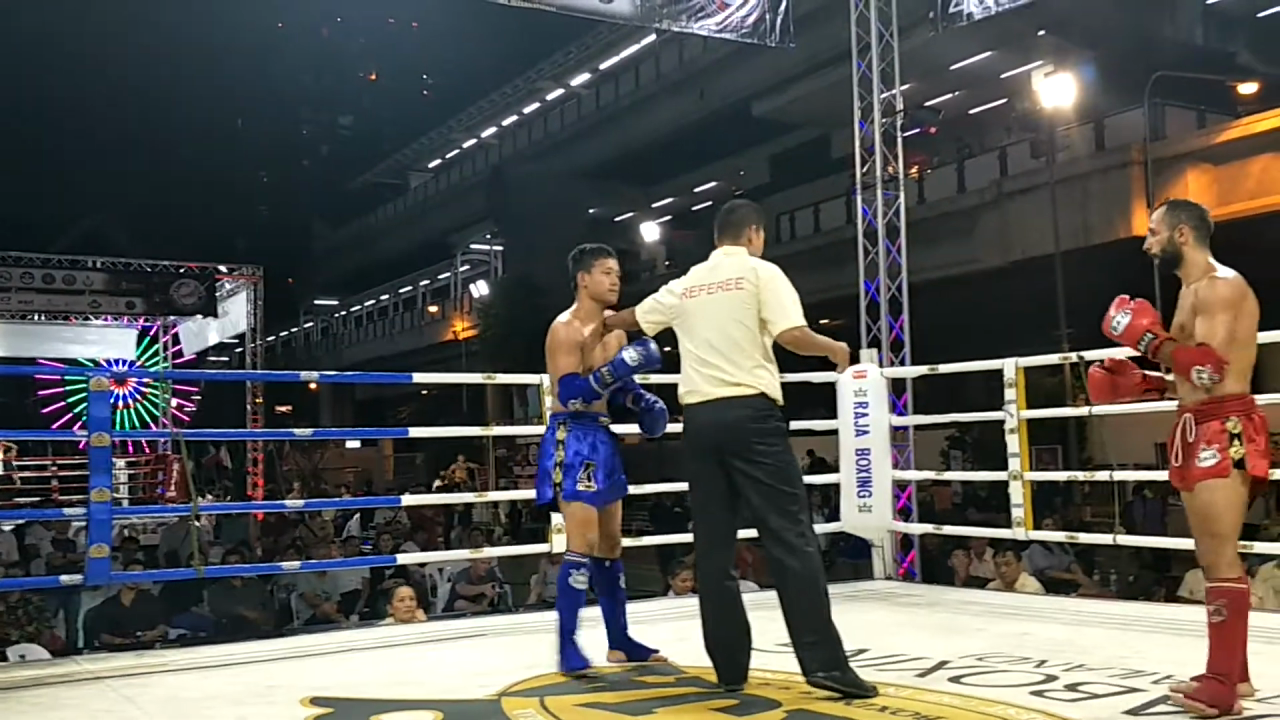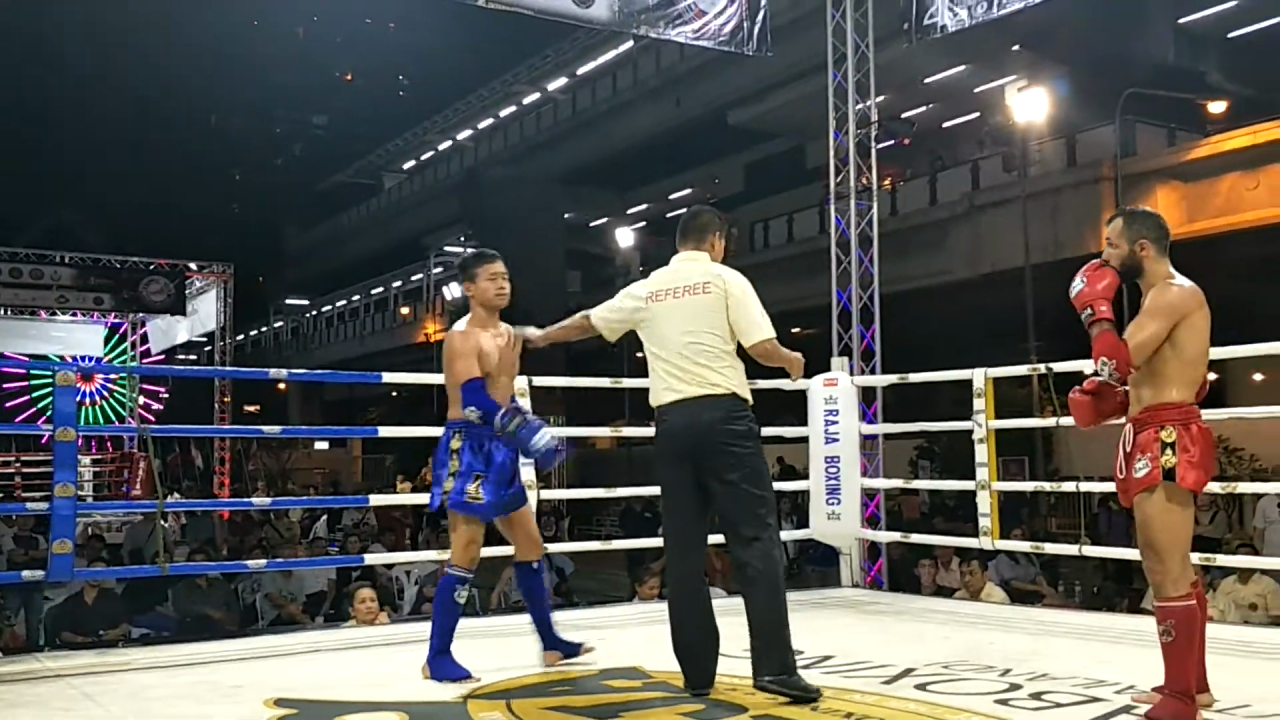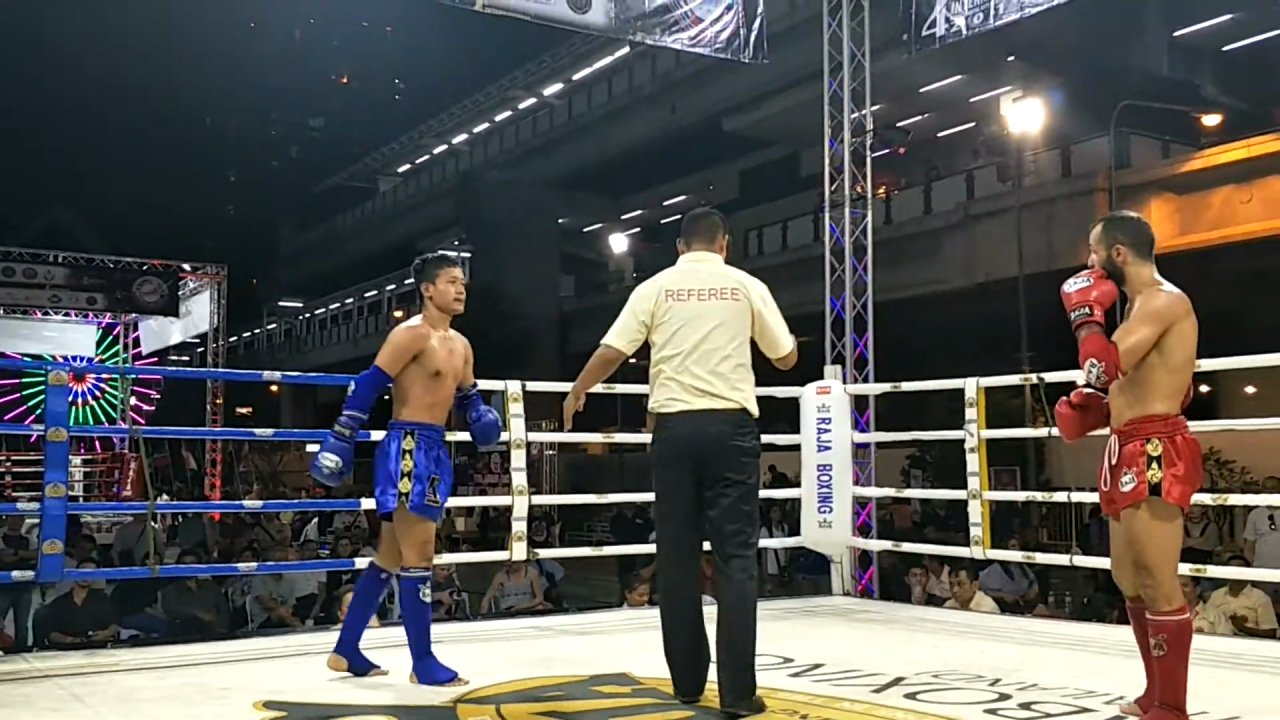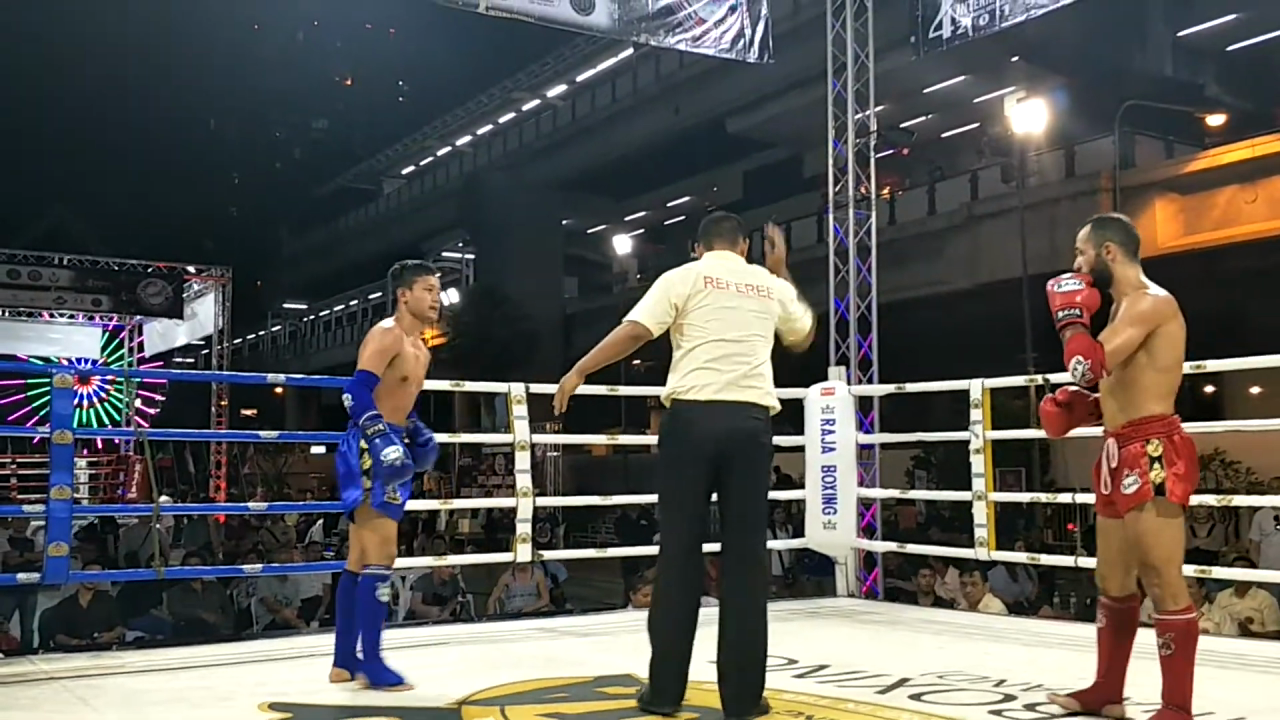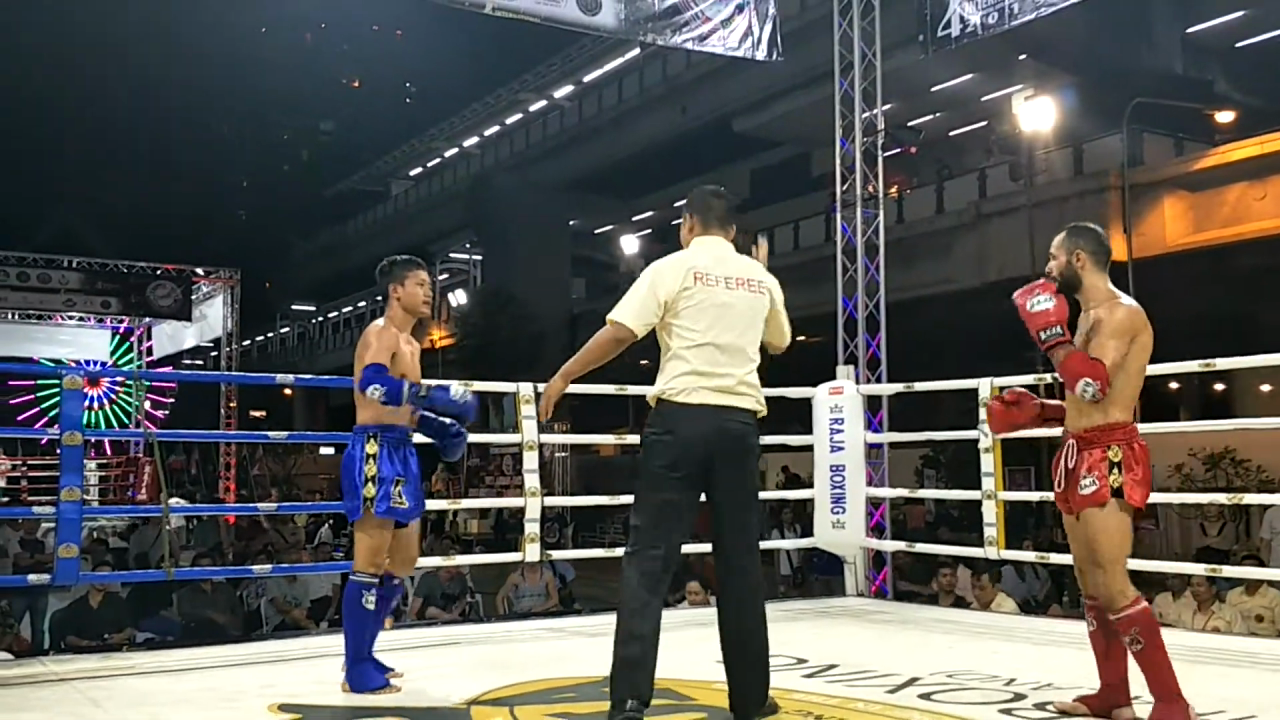
dt=0.4s
person 1, frame 1
left shoulder: (685, 286)
right shoulder: (761, 272)
left elbow: (637, 315)
right elbow: (792, 334)
left wrist: (605, 322)
right wrist: (834, 349)
left hip: (700, 419)
right hip: (750, 413)
left knee: (714, 547)
right knee: (790, 537)
left ankle: (730, 667)
right ankle: (824, 661)
person 1, frame 2
left shoulder: (646, 289)
right shoulder: (725, 280)
left elbow: (589, 321)
right elbow: (763, 348)
left wrist: (542, 336)
right wrist: (793, 361)
left hip: (673, 422)
right hip: (724, 414)
left knee: (683, 550)
right knee: (756, 538)
left ankle: (698, 672)
right ankle: (775, 665)
person 1, frame 3
left shoulder: (655, 288)
right shoulder: (747, 286)
left elbow: (611, 353)
right elbow: (786, 357)
left wrist: (577, 391)
left hip: (675, 428)
right hip: (730, 427)
left knee: (677, 556)
right knee: (735, 556)
person 1, frame 4
left shoulder: (684, 277)
right shoulder: (770, 287)
left elbow: (634, 331)
right elbow: (804, 331)
left wrist: (578, 372)
left hip: (694, 417)
right hip: (751, 421)
left knee: (678, 554)
right knee: (745, 558)
person 1, frame 5
left shoulder: (673, 267)
right shoulder: (758, 278)
left elbow: (617, 333)
right elbow: (779, 342)
left wrist: (562, 377)
left hip: (679, 418)
right hip: (738, 423)
left knee: (649, 557)
right knee: (740, 564)
person 2, frame 1
left shoulder: (1220, 286)
right shoulder: (1191, 291)
left elbow: (1207, 367)
left wrist: (1147, 335)
right wrist: (1140, 381)
left hip: (1225, 431)
right hip: (1198, 432)
left knee: (1216, 555)
right knee: (1217, 555)
right ankle: (1233, 671)
person 2, frame 2
left shoulder: (1172, 293)
right shoulder: (1163, 296)
left elbow: (1116, 363)
left wrist: (1093, 307)
right wrist: (1121, 401)
left hip: (1167, 442)
right hip: (1153, 441)
left knee: (1166, 572)
right knee: (1170, 570)
person 2, frame 3
left shoulder: (1161, 300)
right shoulder: (1144, 304)
left elbow: (1102, 368)
left wrist: (1084, 311)
right wrist: (1104, 410)
left hip: (1154, 456)
right hip: (1130, 455)
left knee: (1157, 584)
right knee: (1130, 579)
person 2, frame 4
left shoulder: (1148, 302)
right shoulder: (1125, 307)
left elbow: (1085, 366)
left wrist: (1068, 313)
right wrist: (1089, 409)
left hip: (1150, 456)
right hip: (1120, 458)
left knee: (1163, 585)
right knee: (1112, 581)
person 2, frame 5
left shoulder: (1118, 313)
right shoulder: (1084, 317)
left elbow: (1090, 387)
left wrist: (1046, 328)
right wrist: (1038, 411)
left hip: (1110, 460)
right hip: (1077, 459)
left knee: (1109, 580)
right knee: (1095, 583)
person 3, frame 1
left shoulder: (615, 329)
right shoulder: (566, 329)
right elbow: (571, 395)
left wrist: (645, 402)
right wrist: (618, 368)
left hip: (601, 438)
right hip: (570, 440)
left knee: (610, 545)
right knee: (583, 545)
left ankle: (621, 642)
right ankle: (567, 644)
person 3, frame 2
left shoulder: (509, 335)
right shoulder: (463, 336)
right elbow: (475, 401)
left wrist: (527, 432)
right wrist: (525, 433)
left hip: (499, 450)
right hip: (467, 449)
left knee: (530, 548)
right knee: (464, 557)
left ankle: (550, 642)
right ankle: (438, 657)
person 3, frame 3
left shoulder: (461, 345)
right shoulder: (413, 334)
left elbow: (467, 397)
right elbow: (367, 385)
left wrist: (482, 418)
right wrist: (341, 440)
left hip: (433, 450)
right hip: (408, 448)
left knee: (389, 559)
right knee: (418, 560)
left ankle: (346, 651)
right ankle: (423, 663)
person 3, frame 4
left shoulder: (420, 350)
right shoulder: (386, 334)
right elbow: (357, 390)
left wrist: (420, 435)
right wrist: (385, 440)
left hip: (388, 454)
right hip: (369, 450)
left knee: (361, 560)
right knee: (379, 558)
left ankle: (346, 660)
right ankle: (370, 661)
person 3, frame 5
left shoulder: (410, 344)
right shoulder: (380, 333)
right elbow: (373, 385)
left wrist: (434, 423)
right wrist: (434, 394)
left hip: (400, 454)
right hip: (374, 453)
left knee: (400, 566)
right knee: (370, 564)
left ankle: (363, 652)
right ankle: (357, 667)
